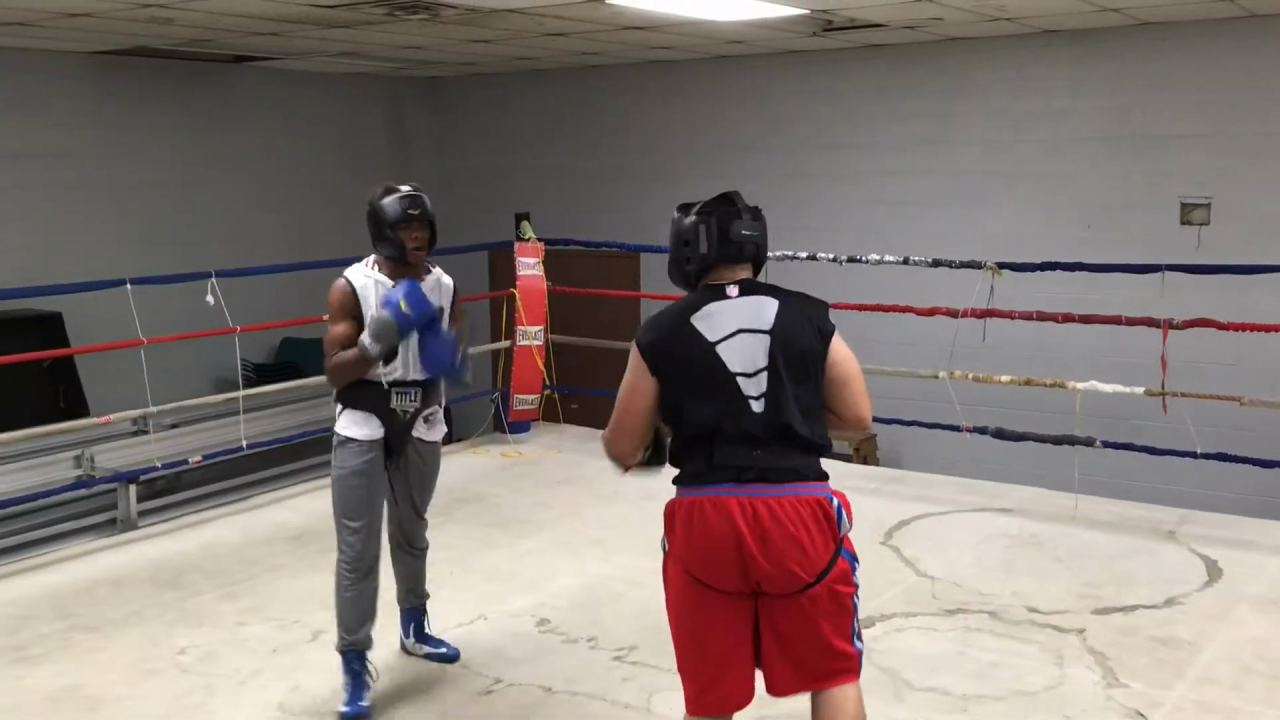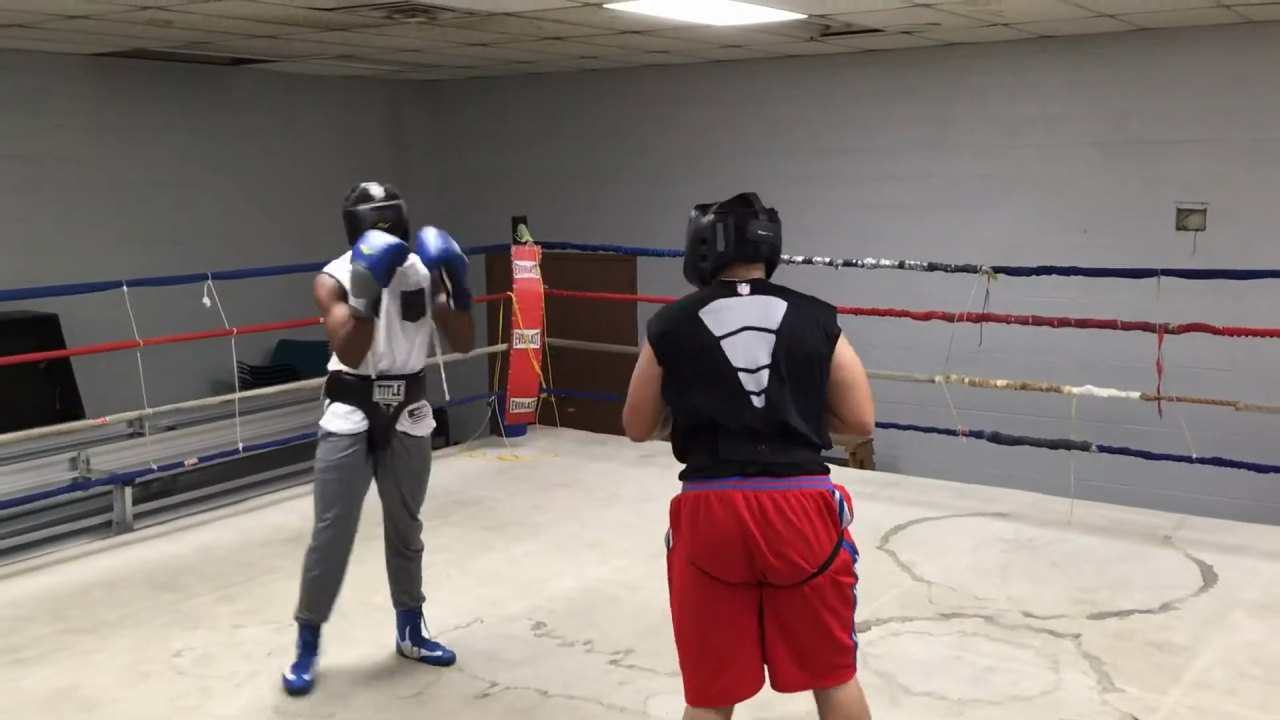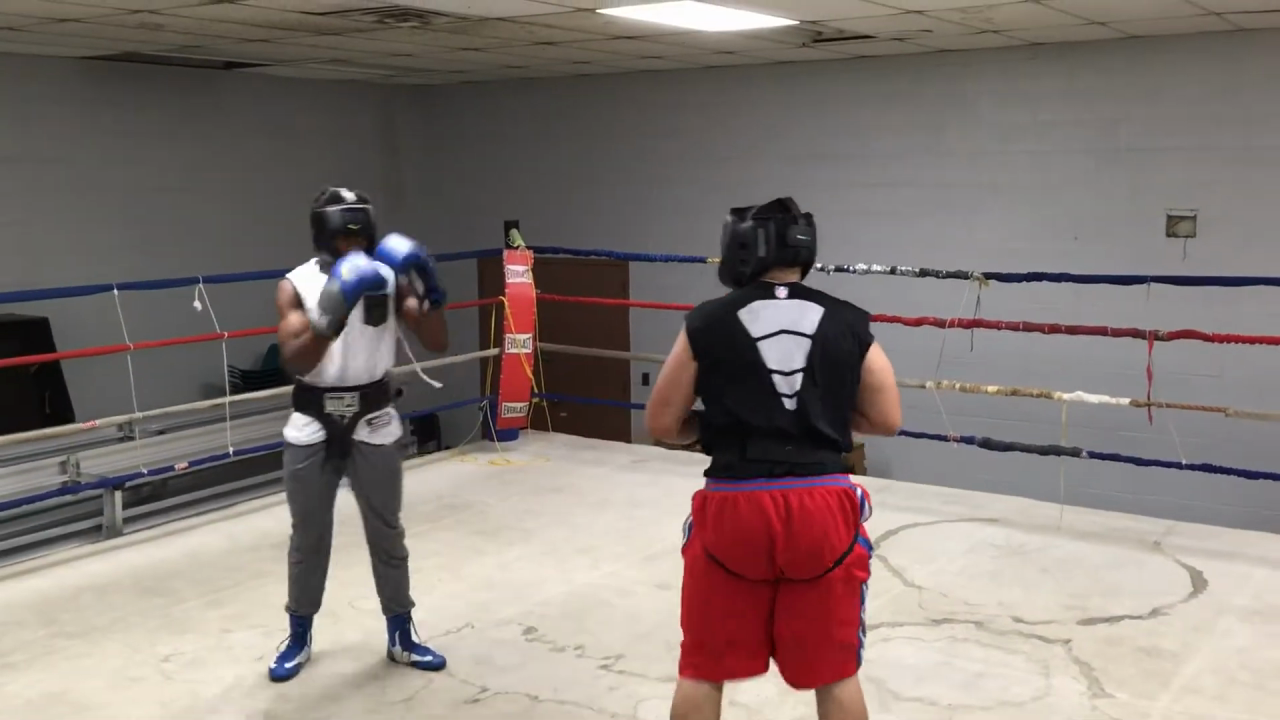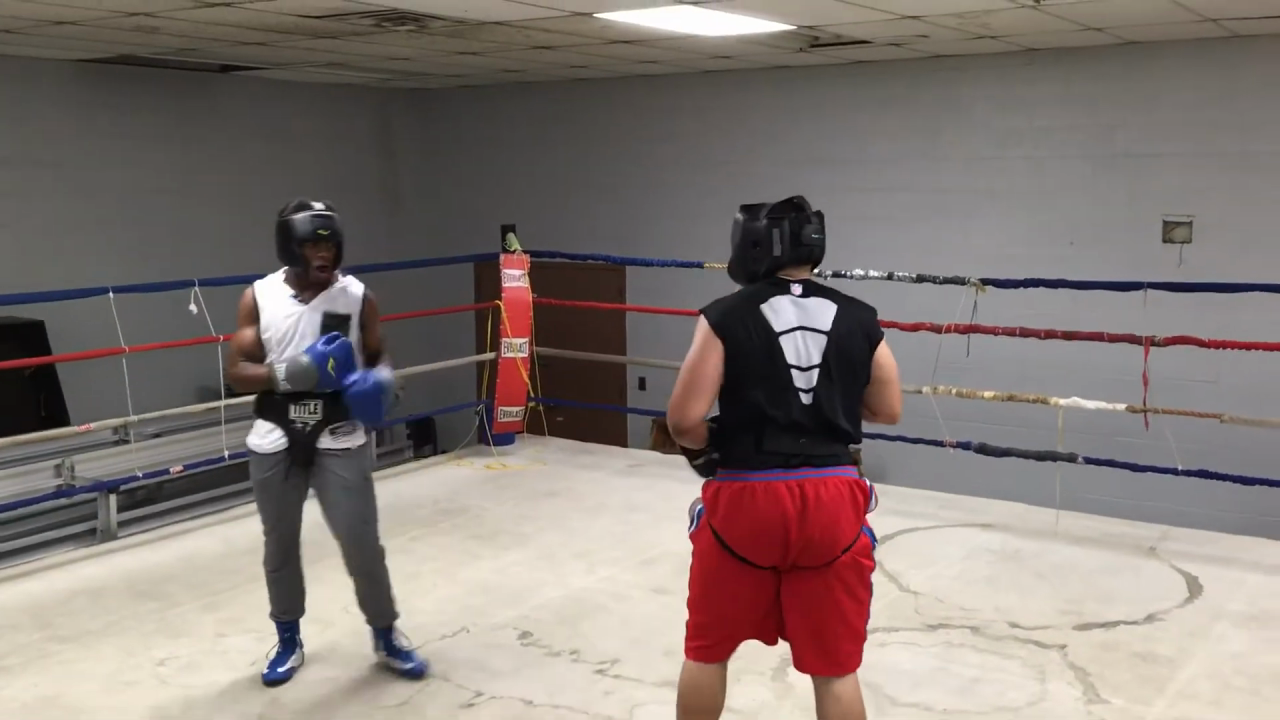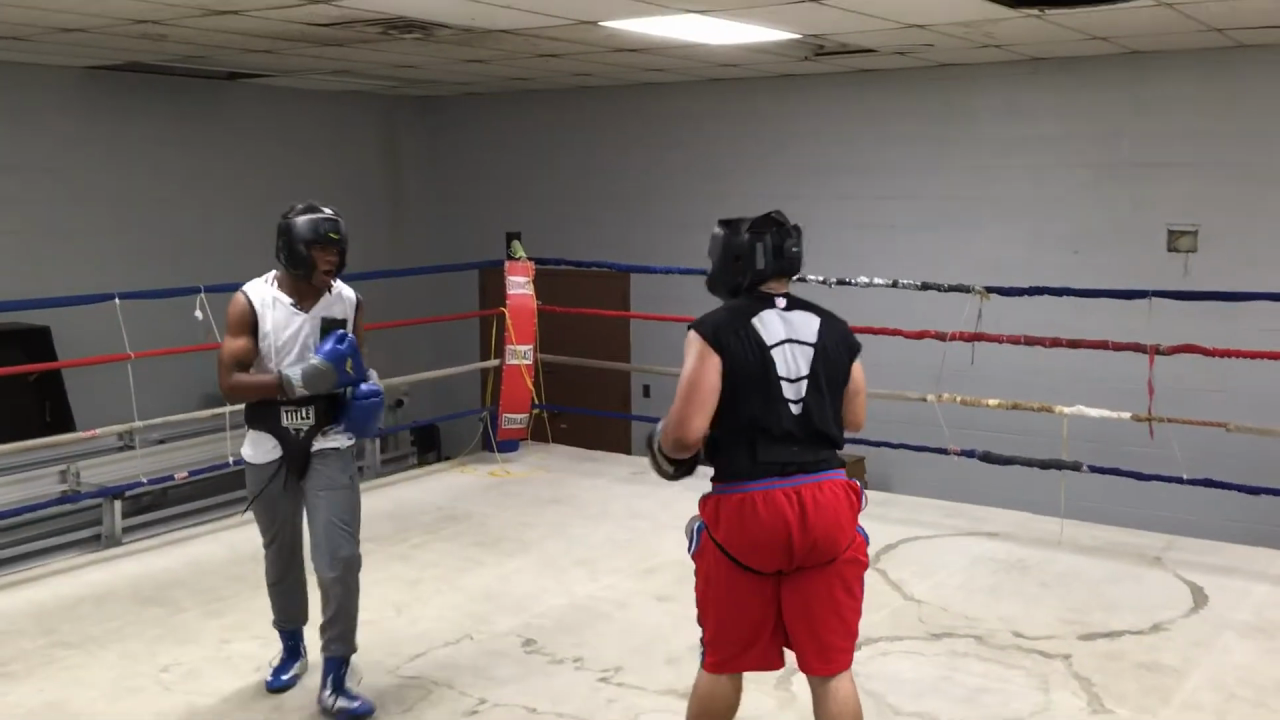
dt=0.2s
person 1, frame 1
left shoulder: (661, 335)
right shoulder: (809, 316)
left elbow: (622, 447)
right elbow: (856, 416)
left hip: (705, 523)
right hip: (801, 516)
right knee: (832, 677)
person 1, frame 2
left shoulder: (671, 326)
right shoulder: (816, 319)
left elbow: (638, 428)
right elbow: (859, 420)
left hip: (711, 515)
right hip: (803, 509)
right knee: (833, 673)
person 1, frame 3
left shoulder: (707, 323)
right shoulder: (849, 324)
left elbow: (661, 424)
right elbow: (887, 420)
left hip: (733, 511)
right hip: (823, 509)
left knee: (702, 671)
right knee: (834, 674)
person 1, frame 4
left shoulder: (726, 317)
right shoulder: (858, 320)
left elbow: (685, 418)
right elbow: (887, 410)
left wrist: (704, 449)
left hip: (745, 500)
right hip: (832, 500)
left knee: (707, 649)
right knee: (835, 668)
person 1, frame 5
left shoulder: (715, 331)
right shoulder: (834, 331)
left elbow: (686, 432)
right elbow: (853, 420)
left wrist: (671, 455)
left hip: (745, 510)
right hip: (826, 505)
left knee: (724, 662)
right knee: (831, 667)
person 2, frame 1
left shoulder: (443, 285)
right shoulder: (351, 286)
left elbow: (453, 357)
right elbow: (334, 371)
left wrist: (452, 360)
right wrist: (379, 338)
left hip: (422, 424)
right hip: (363, 425)
left knee: (412, 534)
right knee: (358, 546)
left ankle: (414, 628)
right ankle: (356, 672)
person 2, frame 2
left shoulder: (422, 272)
right shoulder: (333, 280)
left elbow: (462, 343)
right elbow: (350, 352)
left wrist: (458, 289)
right wrist: (366, 292)
left hip: (409, 418)
right hip: (349, 418)
left knee: (405, 528)
right knee: (331, 533)
left ankle: (410, 631)
right ankle: (307, 643)
person 2, frame 3
left shoulder: (391, 279)
right shoulder: (296, 285)
left elbow: (436, 342)
right elbow: (296, 361)
left wrist: (431, 290)
right wrist: (331, 312)
left hip: (373, 424)
right hip: (313, 426)
left knee: (386, 533)
right knee: (308, 535)
left ankle: (400, 636)
right ankle: (298, 637)
person 2, frame 4
left shoulder: (356, 296)
right shoulder: (259, 297)
left elbow: (379, 358)
right elbow: (237, 374)
left wrist: (380, 381)
right wrist: (291, 373)
left hip: (339, 435)
right hip: (275, 437)
left knee: (362, 544)
right knee: (280, 544)
left ankle: (386, 638)
right ankle: (288, 642)
person 2, frame 5
left shoulder: (348, 300)
right shoulder: (251, 302)
right elbow: (231, 383)
left wrist: (365, 385)
right wrist: (301, 377)
left hip: (329, 440)
right hip: (269, 445)
left knee: (339, 559)
right knee: (281, 553)
right ankle: (292, 648)
